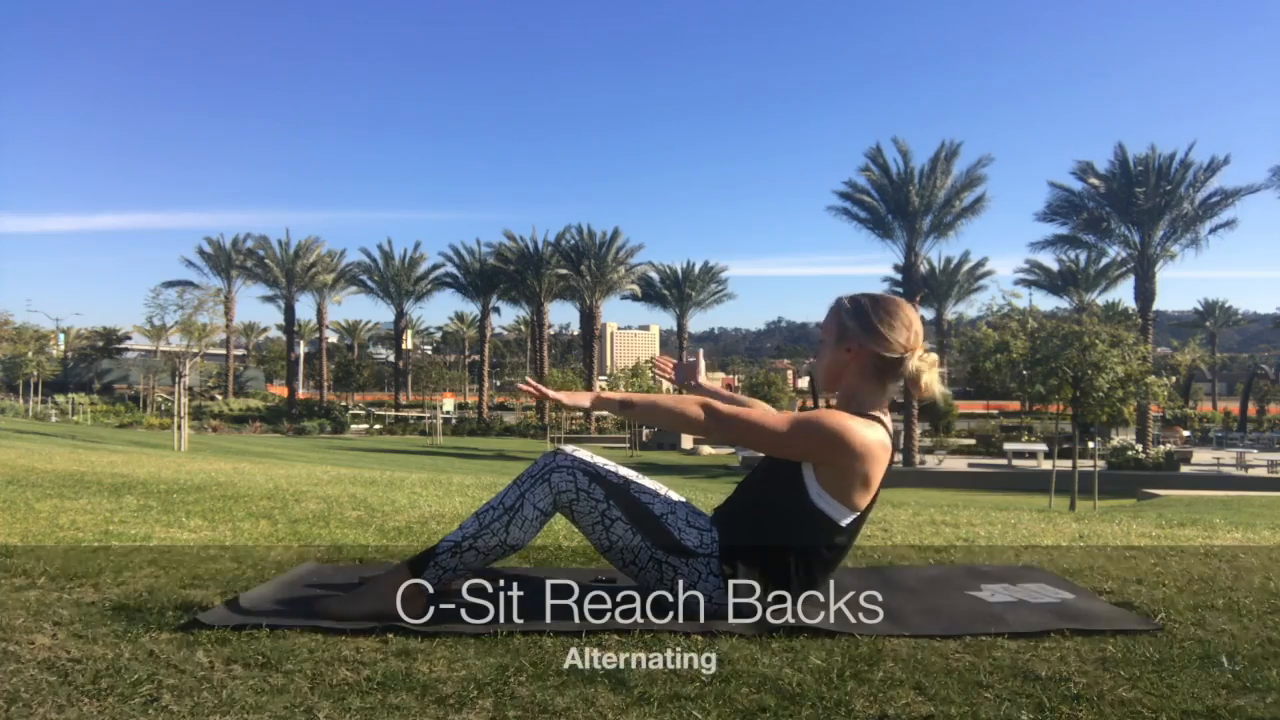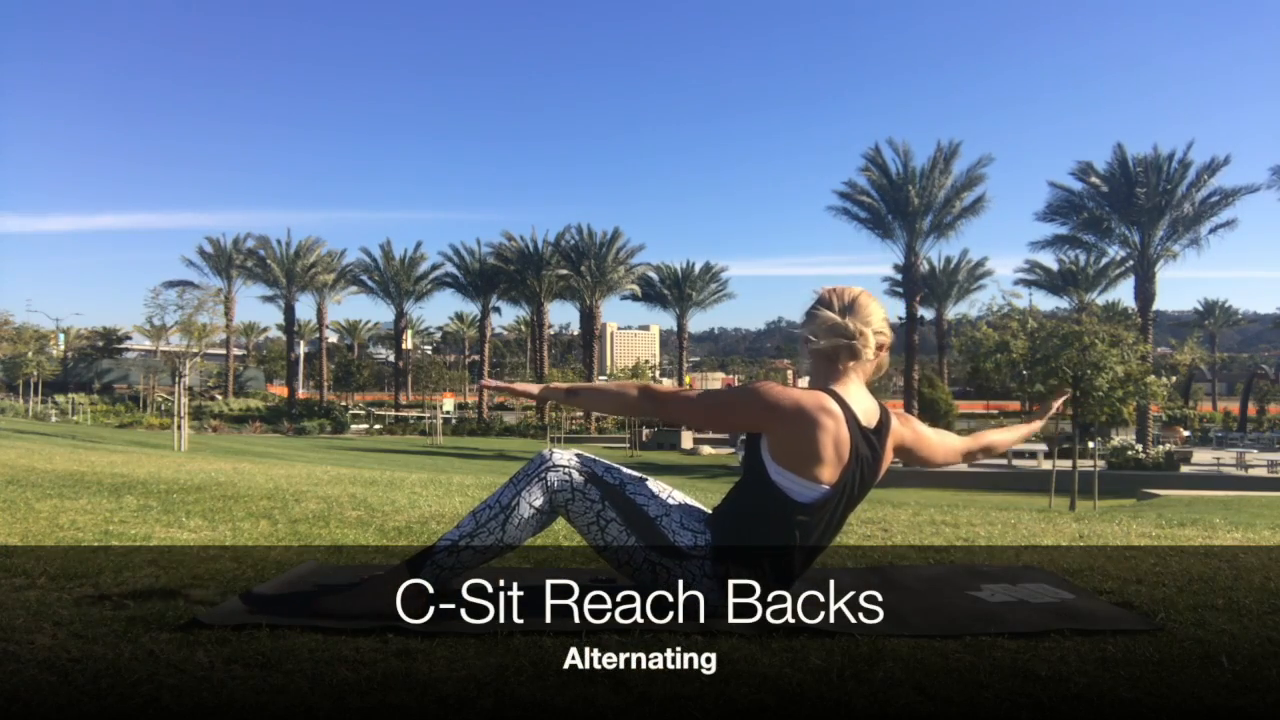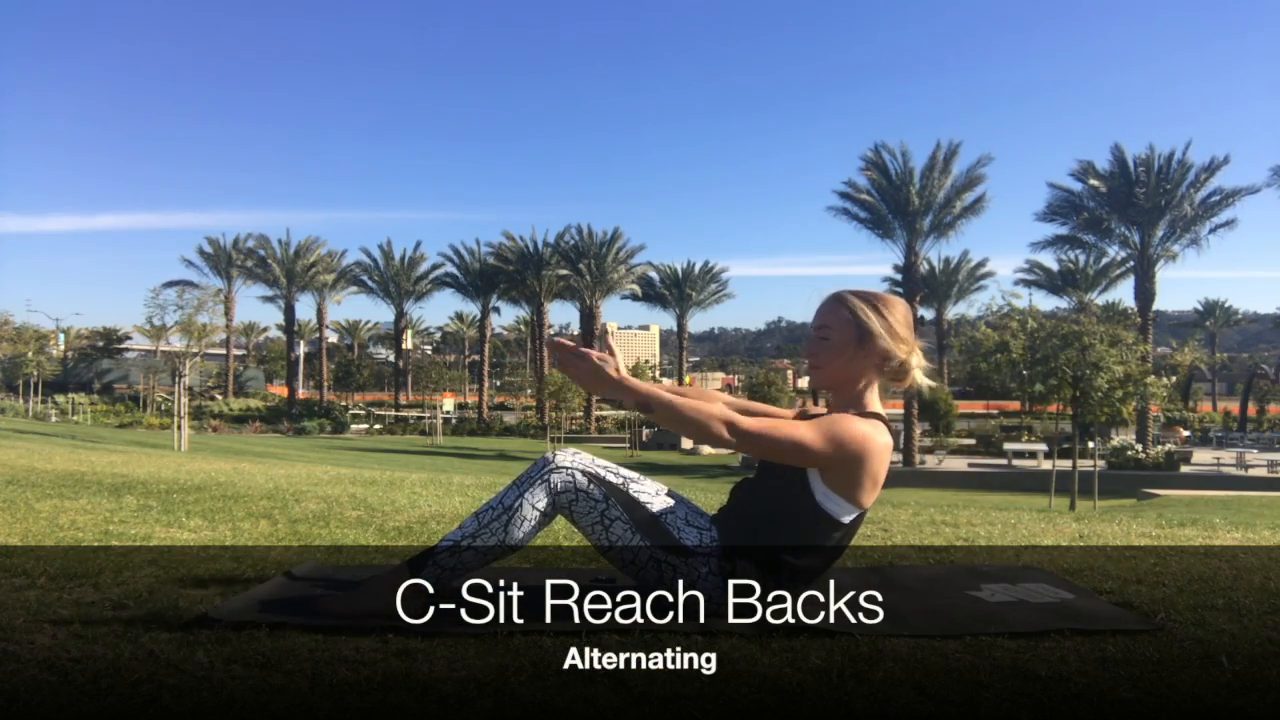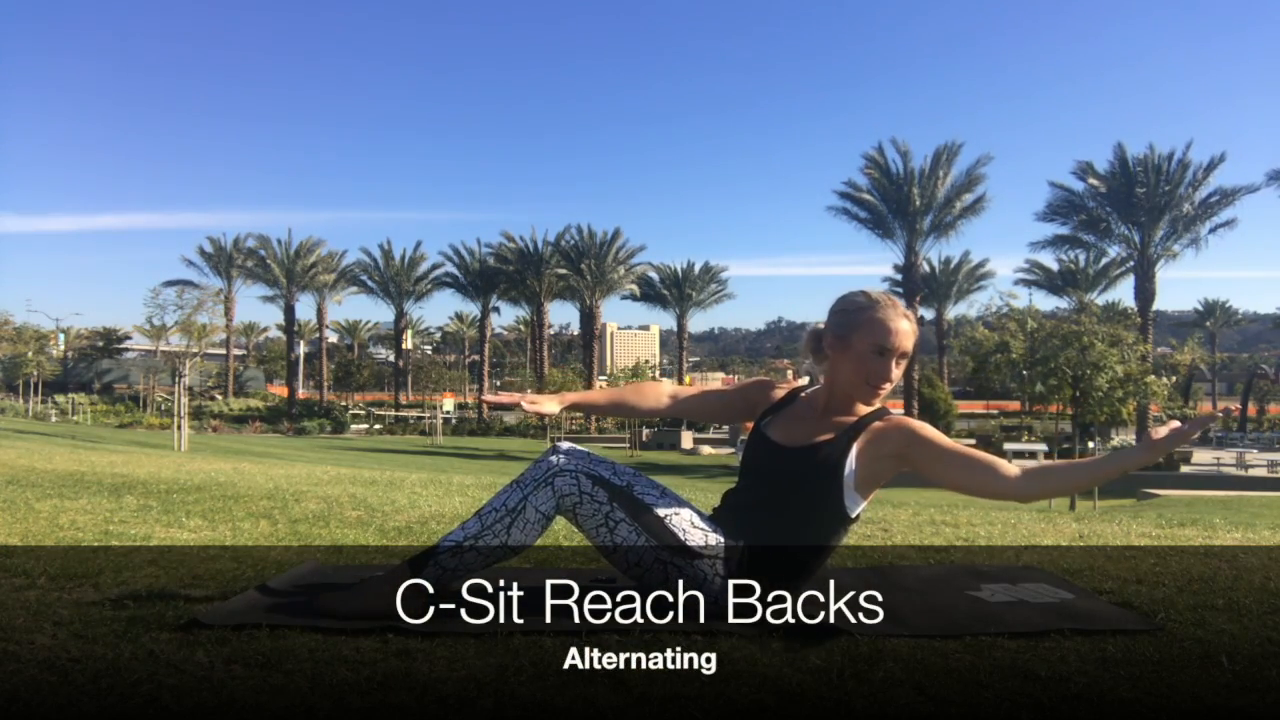
dt=1s
person 1, frame 1
left shoulder: (850, 435)
right shoulder: (859, 426)
left elbow: (714, 421)
right elbow: (756, 413)
left wrist: (598, 399)
right wrist: (699, 384)
left hip: (720, 579)
right hip: (721, 554)
left knee: (562, 475)
right knee: (565, 465)
left ankle: (409, 583)
right ankle: (416, 577)
person 1, frame 2
left shoulder: (790, 408)
right shoulder: (890, 429)
left elbow: (657, 402)
right elbow: (969, 445)
left wrist: (546, 390)
right wrist: (1033, 425)
left hip: (711, 574)
right hip: (737, 570)
left knee: (556, 472)
right knee: (565, 469)
left ankle: (406, 583)
right ankle: (419, 574)
person 1, frame 3
left shoulder: (857, 437)
right shoulder: (835, 420)
left elbow: (727, 430)
right elbow: (725, 402)
left wrist: (622, 387)
right wrist: (625, 382)
left hip: (722, 581)
right hip: (720, 550)
left knee: (562, 473)
right knee: (564, 470)
left ankle: (411, 581)
right ankle: (423, 573)
person 1, frame 4
left shoulder: (890, 437)
right shoulder: (774, 398)
left elbow: (1018, 482)
right elbow: (670, 399)
left wrist: (1148, 450)
right wrist: (564, 400)
left hip: (741, 587)
right hip: (709, 557)
left knee: (561, 478)
right knee: (564, 463)
left ankle: (415, 583)
right ankle: (430, 573)
